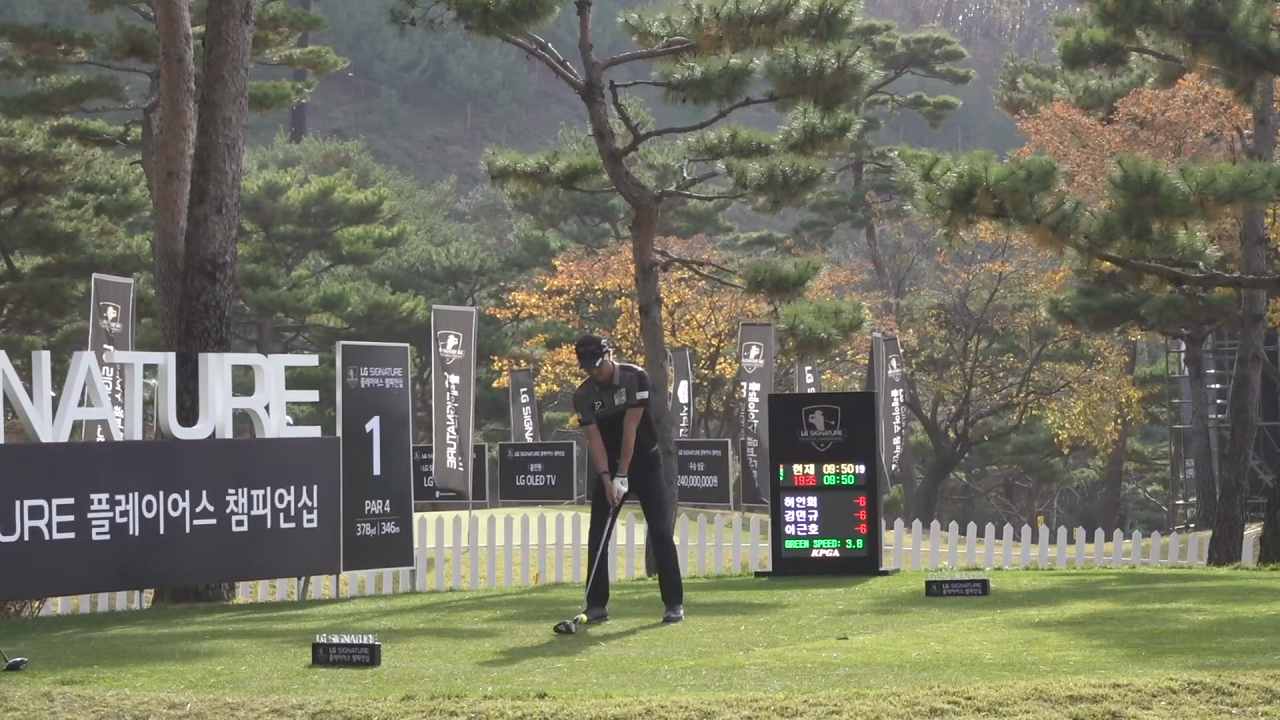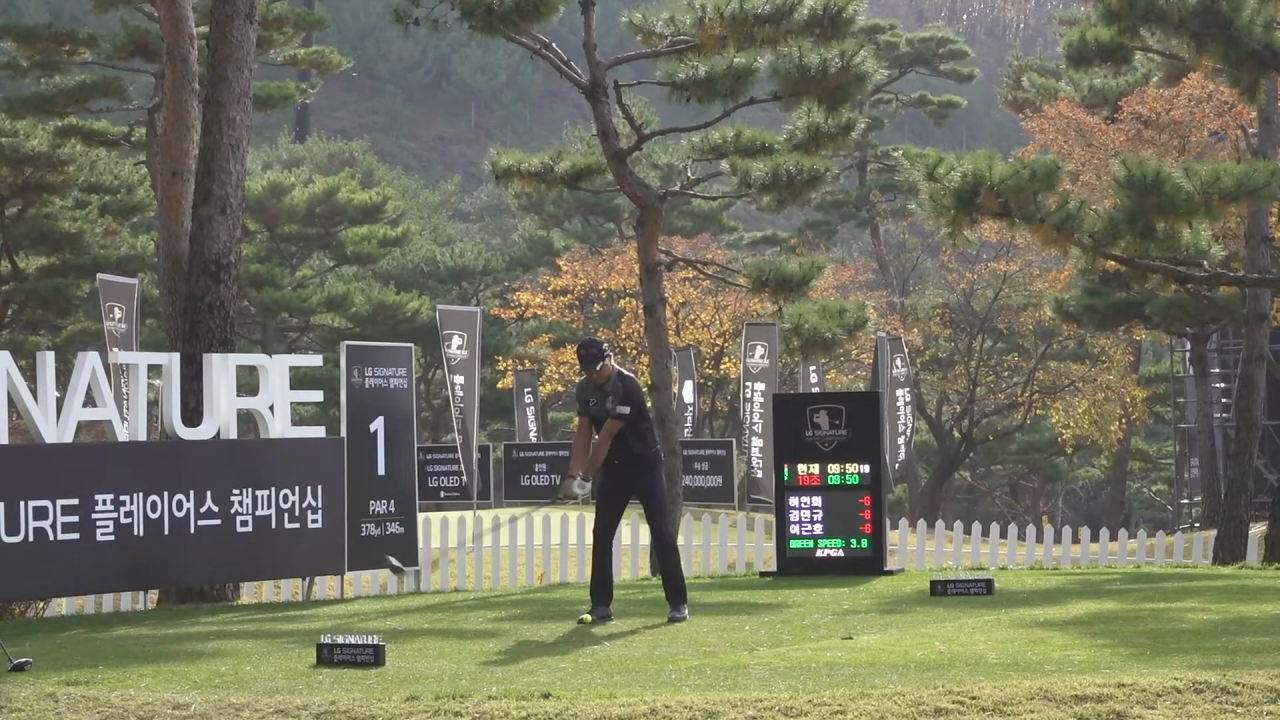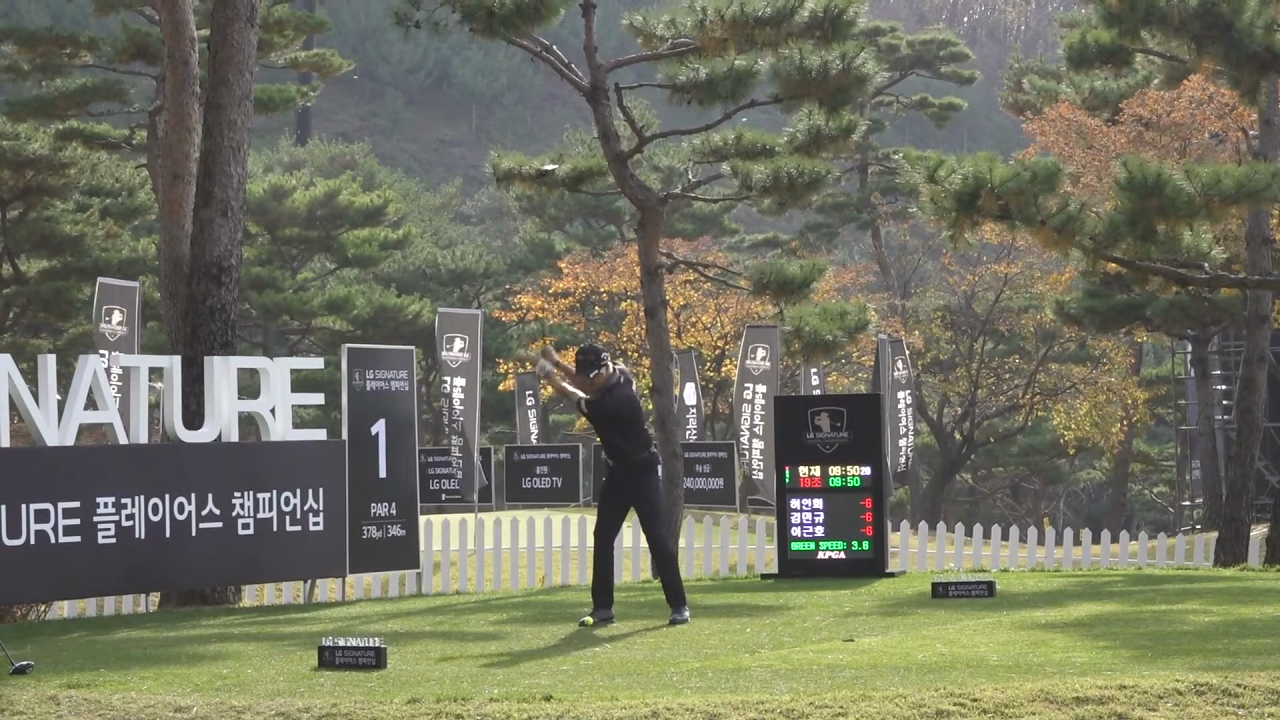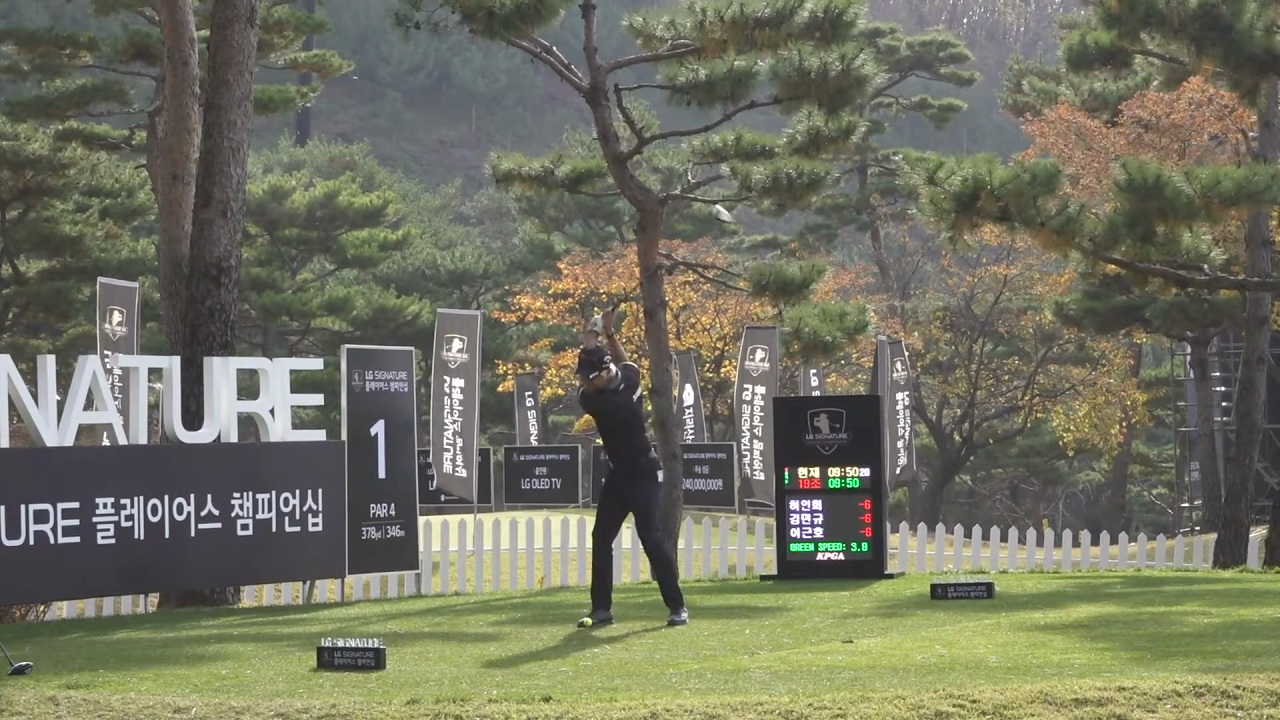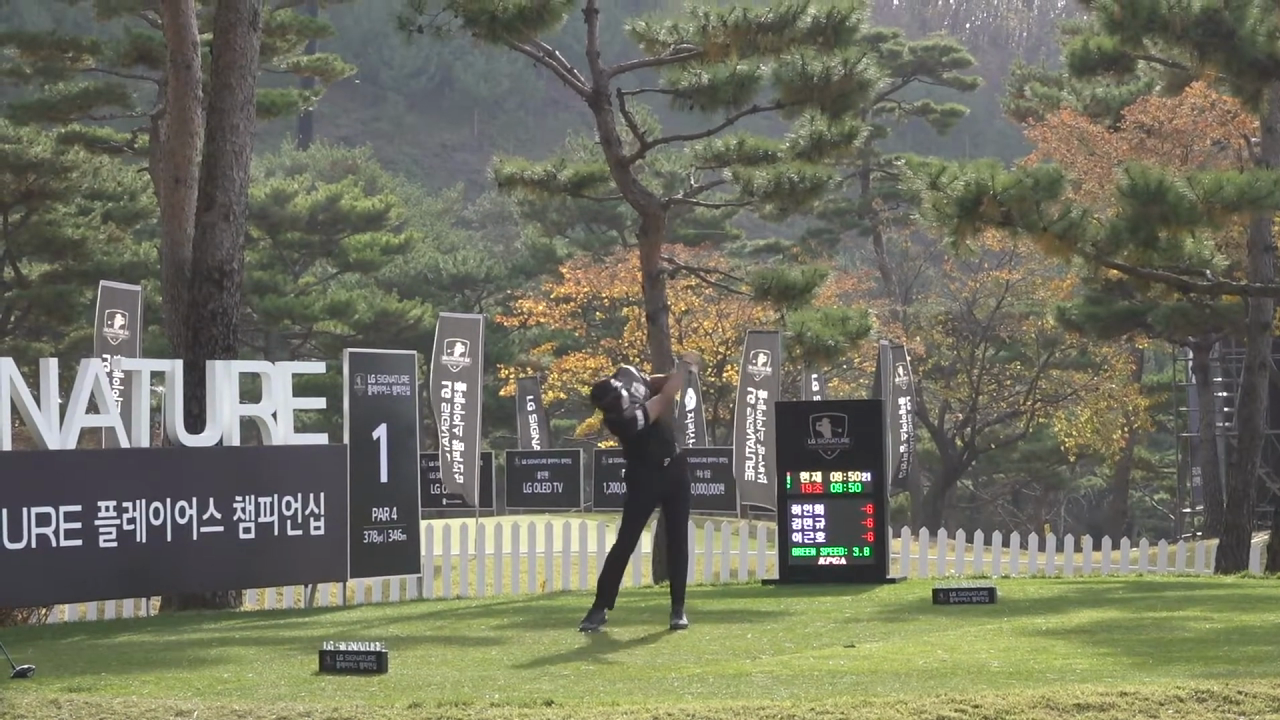
dt=0.4s
person 1, frame 1
left shoulder: (635, 377)
right shoulder: (583, 395)
left elbow: (630, 428)
right elbow: (594, 439)
left wrist: (623, 474)
right wrist: (606, 478)
left hip: (645, 463)
right hip: (609, 467)
left knee: (660, 532)
right knee: (597, 535)
left ankle: (673, 603)
right ankle: (597, 605)
person 1, frame 2
left shoulder: (627, 387)
right shoulder: (585, 388)
left elbow: (605, 437)
right elbow: (583, 434)
left wrist: (584, 477)
right wrist: (573, 475)
left hip: (645, 464)
right hip: (614, 467)
left knee: (662, 532)
right knee: (602, 535)
left ankle: (678, 602)
right ankle: (601, 604)
person 1, frame 3
left shoulder: (610, 400)
right shoulder: (620, 374)
left elbow: (576, 397)
right elbow: (584, 390)
left wrist: (550, 375)
right wrist: (557, 364)
left hip: (641, 470)
right hip: (618, 470)
left knee: (656, 536)
right knee: (603, 536)
left ankle: (679, 605)
right ankle: (603, 607)
person 1, frame 4
left shoulder: (595, 402)
right shoulder: (630, 375)
left elbow: (584, 389)
right elbow: (622, 362)
right wrist: (608, 333)
left hip: (641, 474)
right hip: (620, 473)
left knee: (650, 539)
right knee: (601, 537)
left ankle: (677, 606)
right ankle: (601, 608)
person 1, frame 5
left shoulder: (625, 377)
right shoulder: (623, 420)
left elbow: (659, 385)
right elbow: (665, 400)
left wrist: (677, 371)
right wrist: (683, 367)
left hip: (673, 466)
right hip: (644, 476)
left knee: (677, 538)
right knee: (626, 542)
left ankle: (679, 607)
right ankle: (600, 607)
